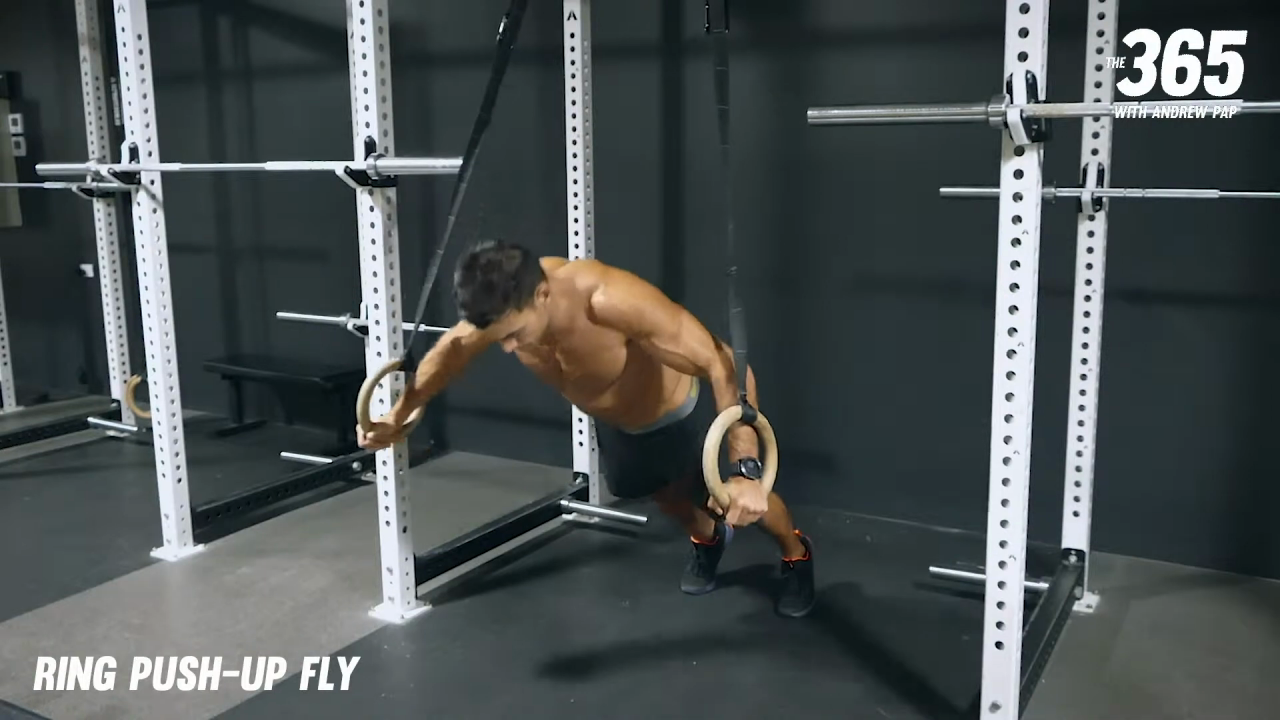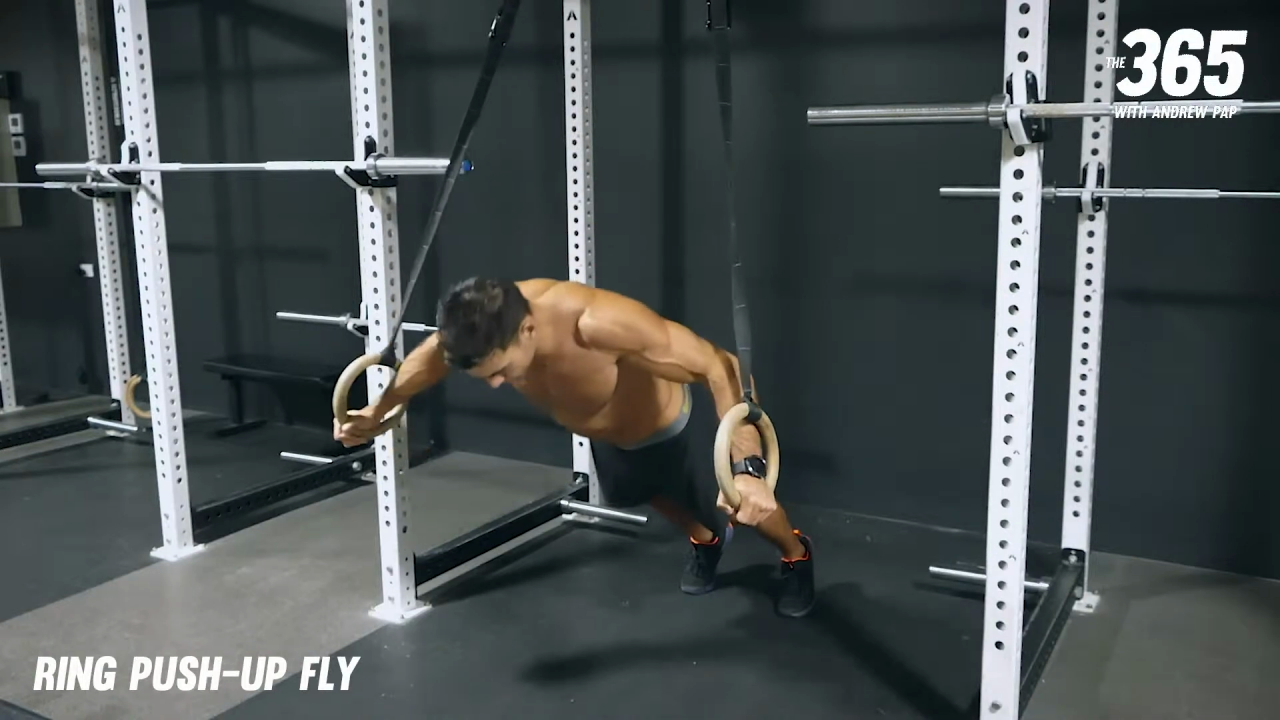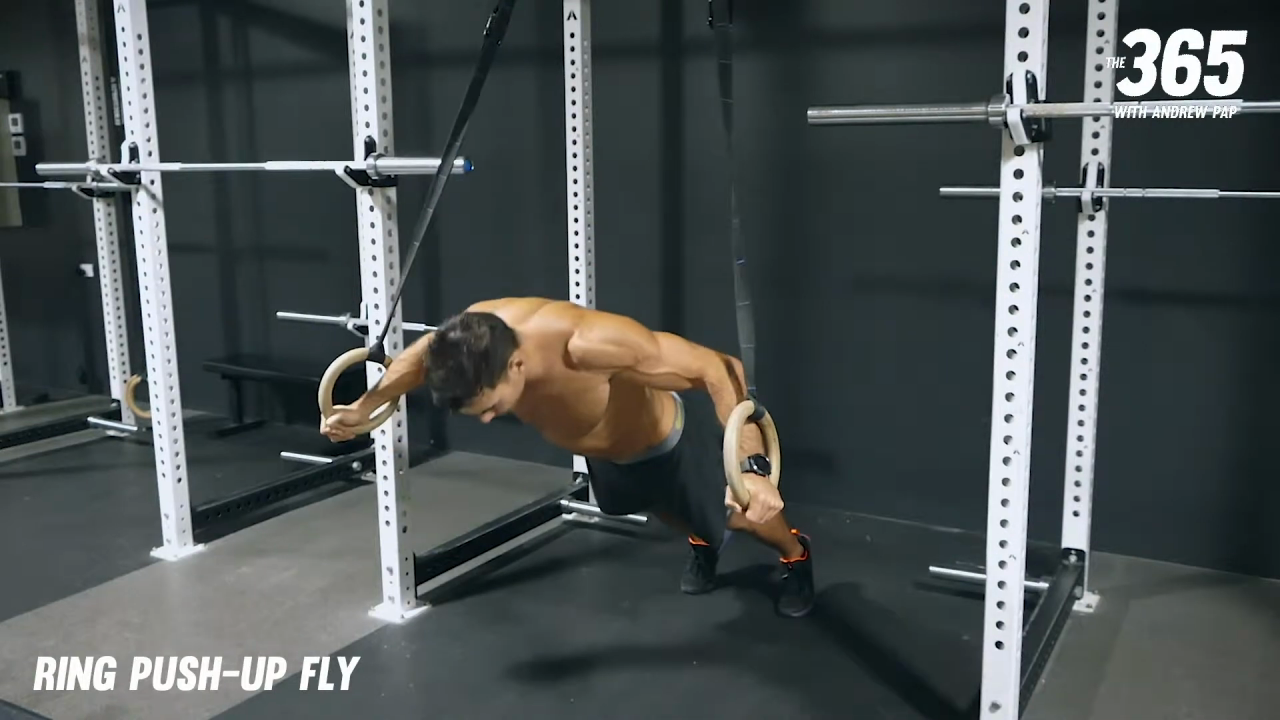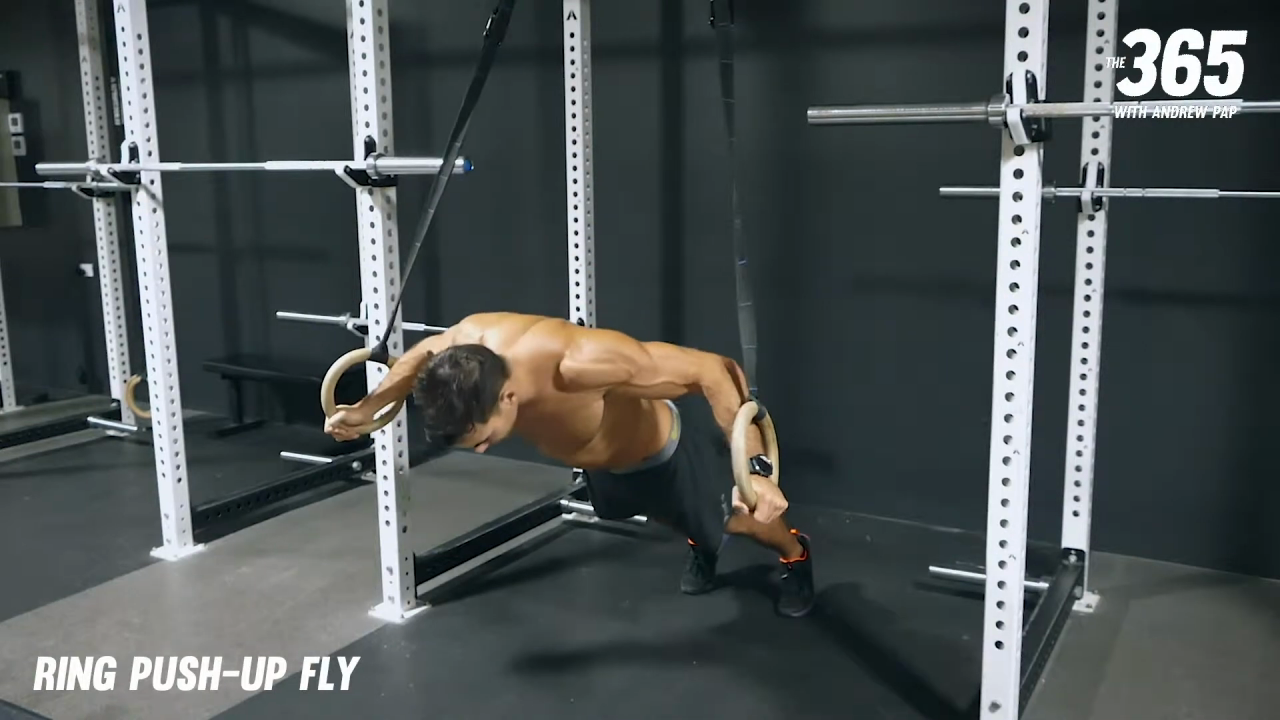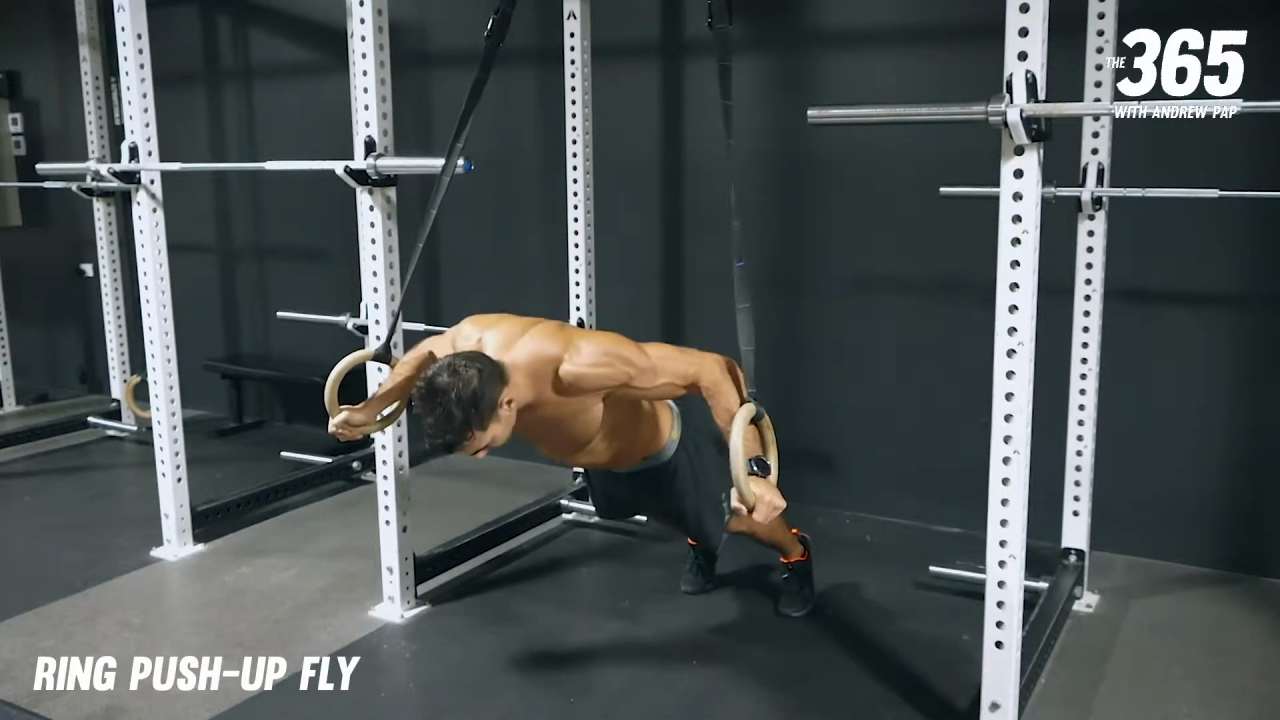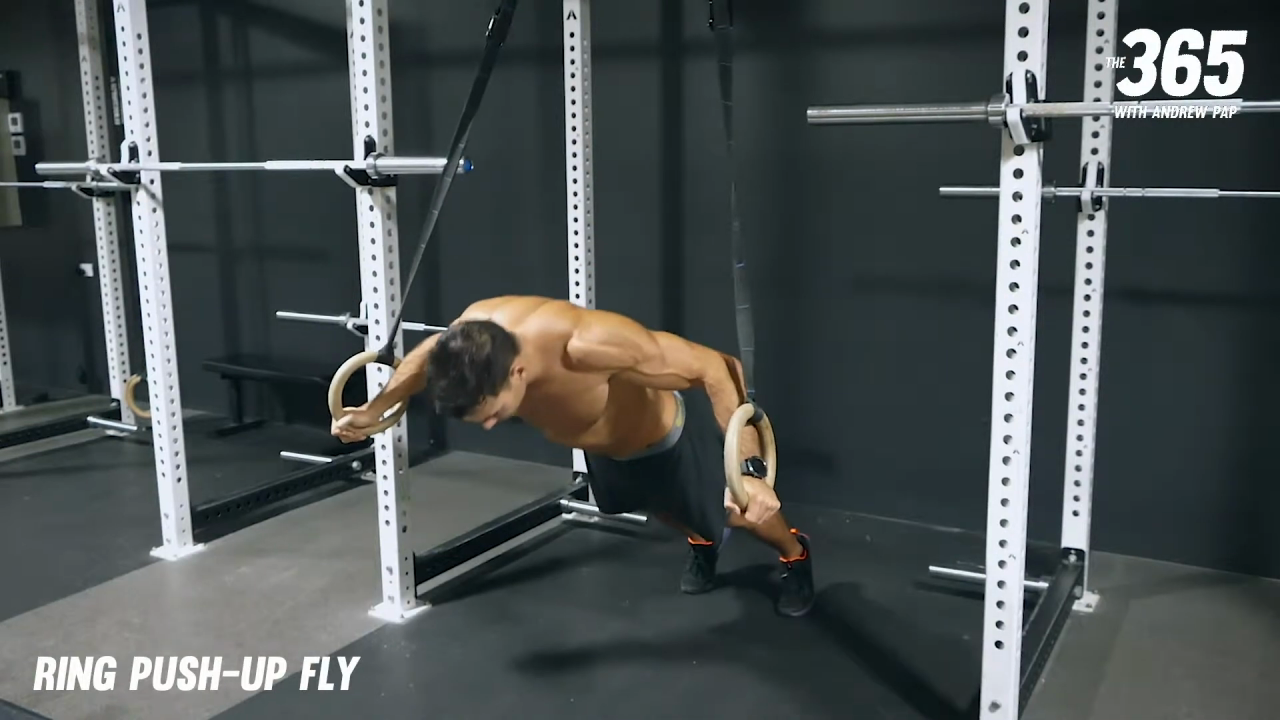
dt=0.2s
person 1, frame 1
left shoulder: (612, 300)
right shoulder: (507, 304)
left elbow: (724, 366)
right elbow: (451, 349)
left wrist: (745, 469)
right wrist: (398, 417)
left hip: (679, 415)
right hip: (614, 423)
left knee: (740, 501)
right knee: (662, 493)
left ankle: (796, 554)
right ankle: (706, 538)
person 1, frame 2
left shoulder: (597, 322)
right shoulder: (490, 325)
left elbow: (722, 367)
right elbow: (432, 354)
left wrist: (748, 468)
right wrist: (376, 412)
left hip: (671, 430)
right hip: (608, 439)
left knee: (739, 508)
right knee: (658, 500)
left ankle: (796, 555)
right ankle: (705, 541)
person 1, frame 3
left shoulder: (585, 343)
right shoulder: (478, 333)
left elbow: (722, 370)
right elbow: (422, 355)
left wrist: (753, 468)
right wrist: (363, 408)
left hip: (666, 442)
right hip: (604, 452)
left knee: (737, 512)
right knee: (658, 509)
left ankle: (796, 554)
right ankle: (702, 542)
person 1, frame 4
left shoulder: (576, 363)
right shoulder: (469, 343)
left elbow: (717, 371)
right elbow: (424, 357)
left wrist: (756, 470)
right wrist: (365, 410)
left hip: (661, 450)
right hip: (603, 462)
left knee: (730, 518)
right knee: (674, 516)
left ankle: (795, 555)
right ankle: (701, 542)
person 1, frame 5
left shoulder: (575, 366)
right shoulder: (468, 343)
left elbow: (715, 370)
right elbow: (425, 356)
left wrist: (754, 470)
right wrist: (369, 410)
left hip: (662, 449)
left knee: (731, 516)
right knee: (678, 517)
left ankle: (796, 554)
right ankle: (701, 542)
person 1, frame 6
left shoulder: (583, 344)
right shoulder: (476, 328)
left elbow: (718, 368)
right elbow: (429, 355)
left wrist: (750, 470)
right wrist: (374, 410)
left hip: (665, 438)
right hip: (604, 449)
left knee: (734, 511)
right knee: (662, 508)
left ankle: (795, 555)
right ankle: (701, 542)
